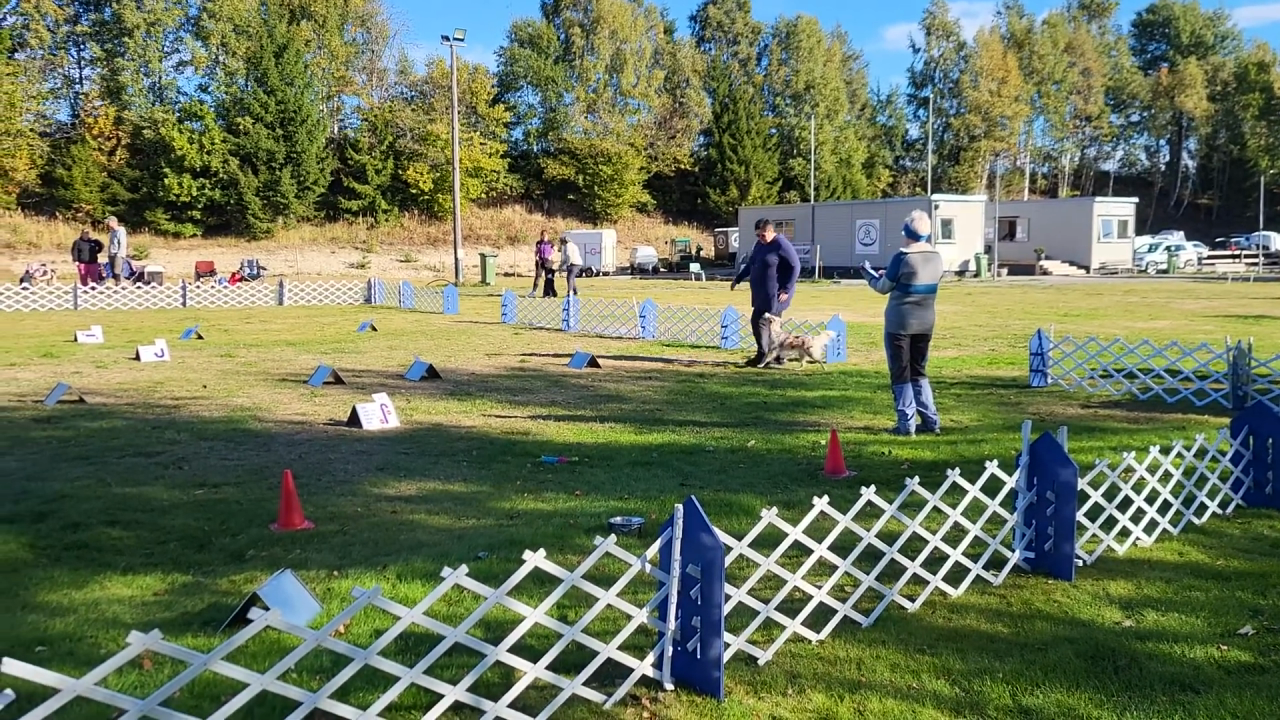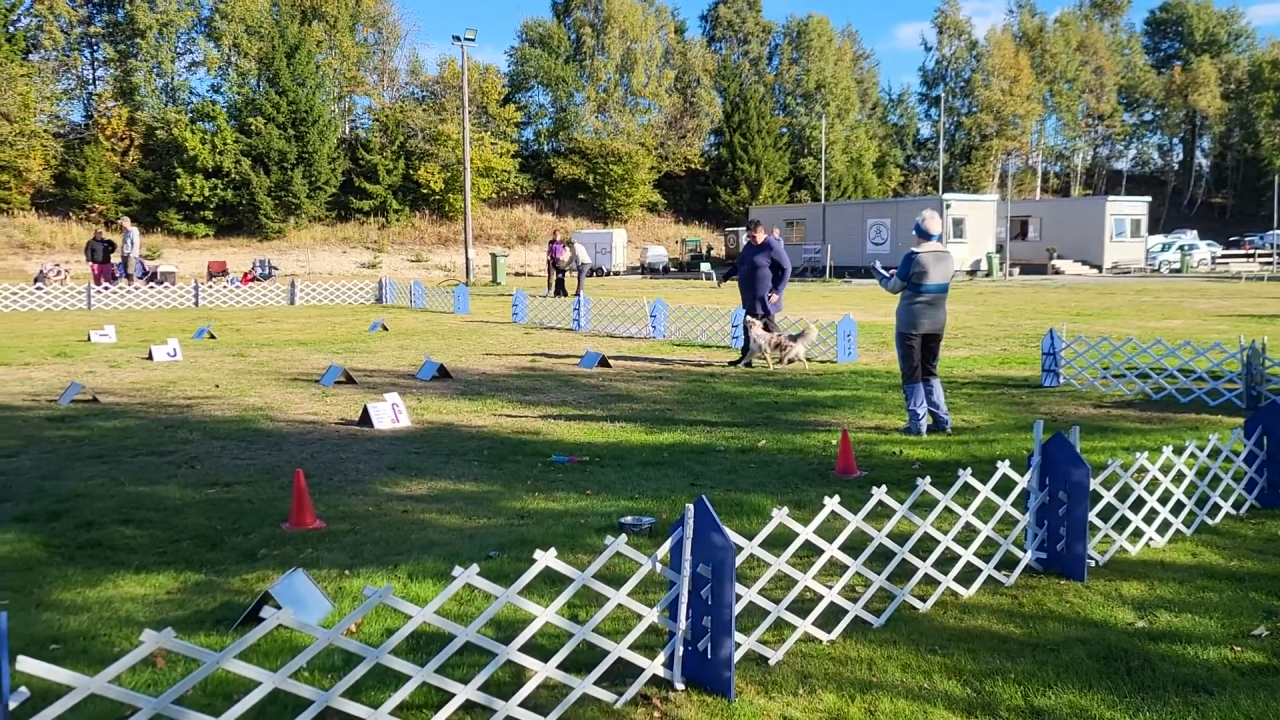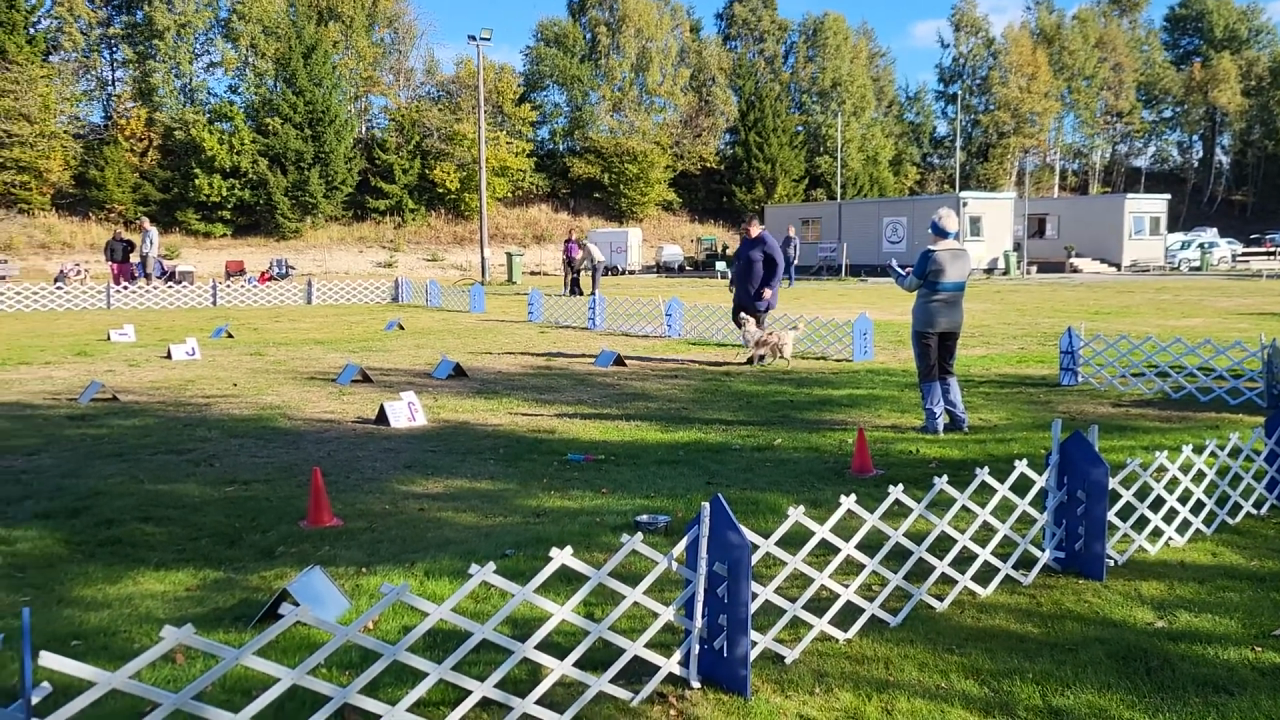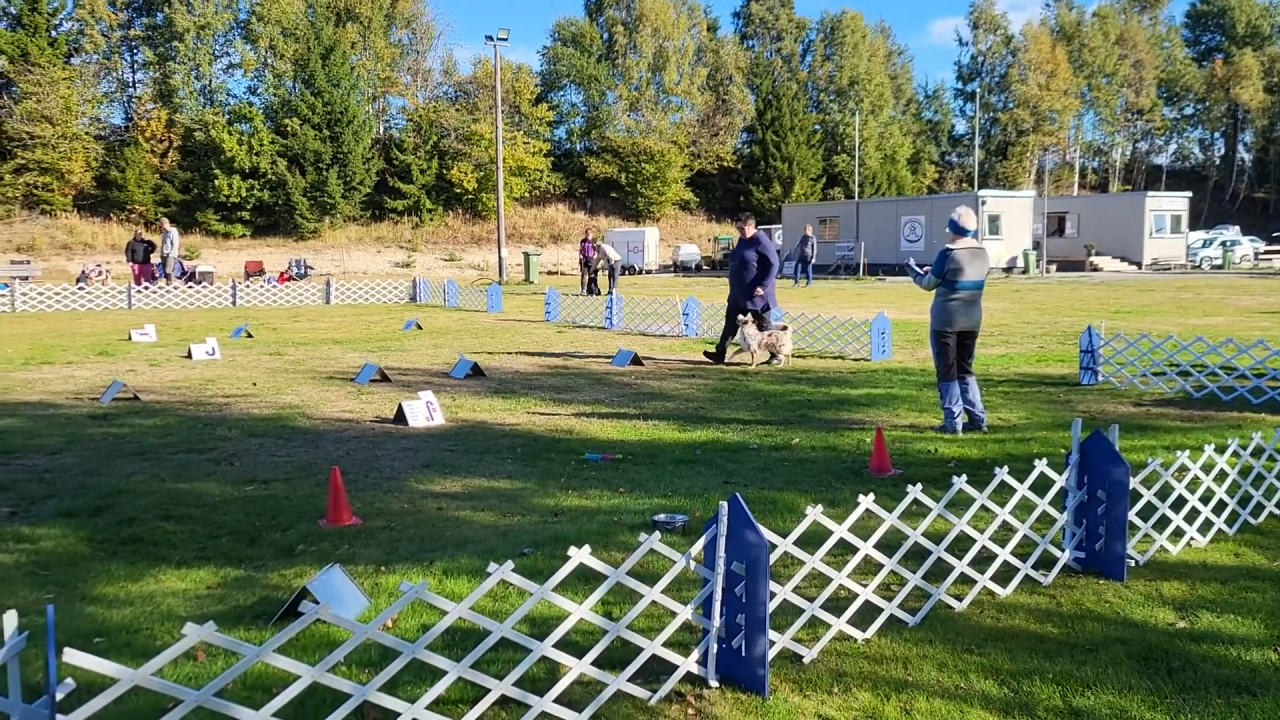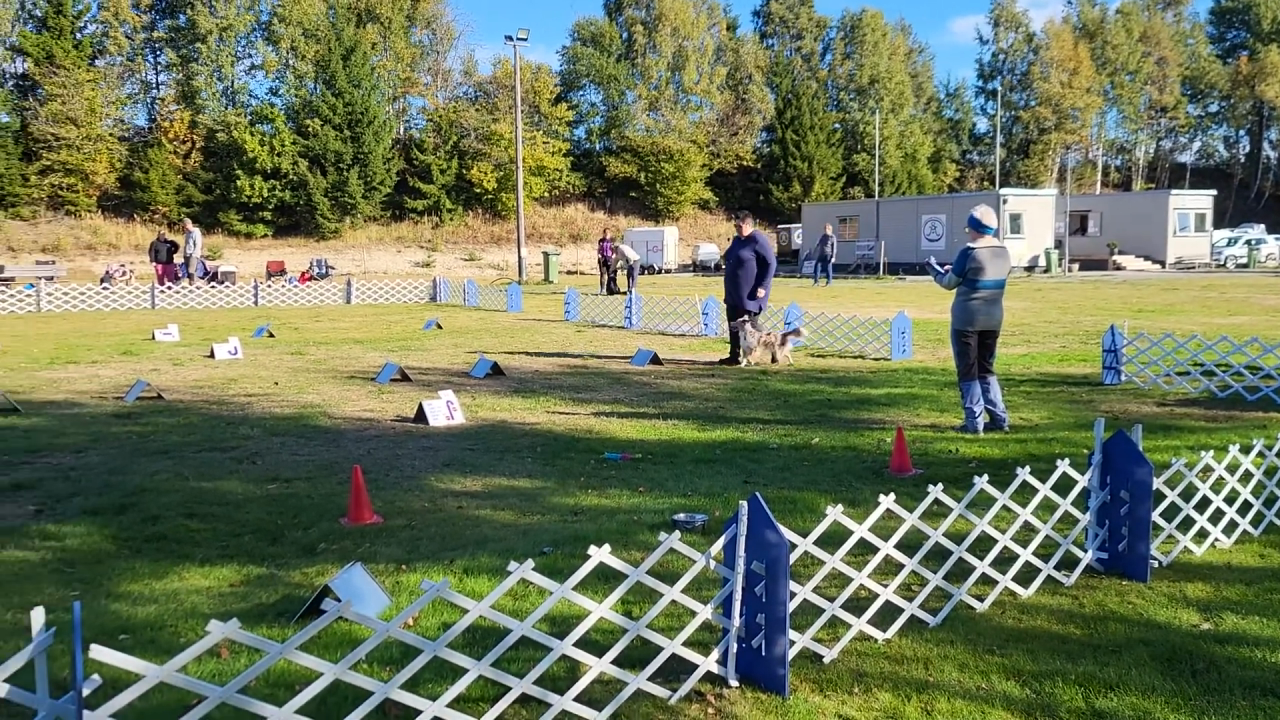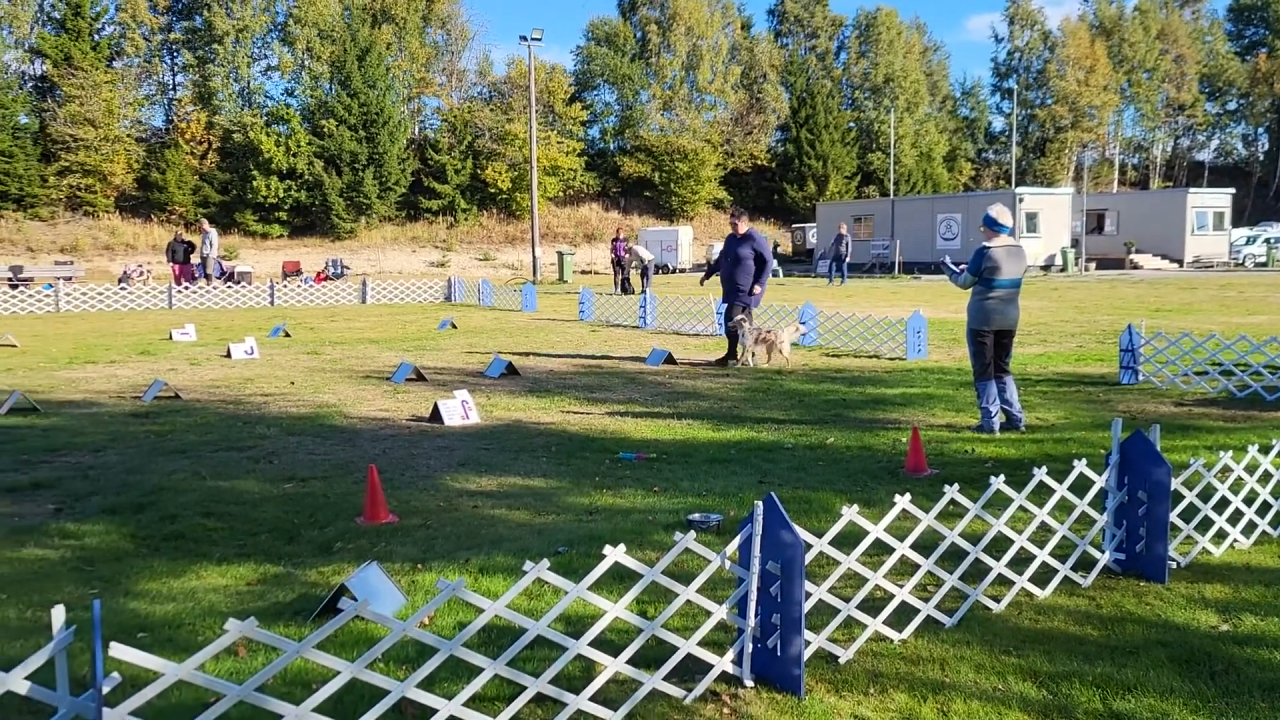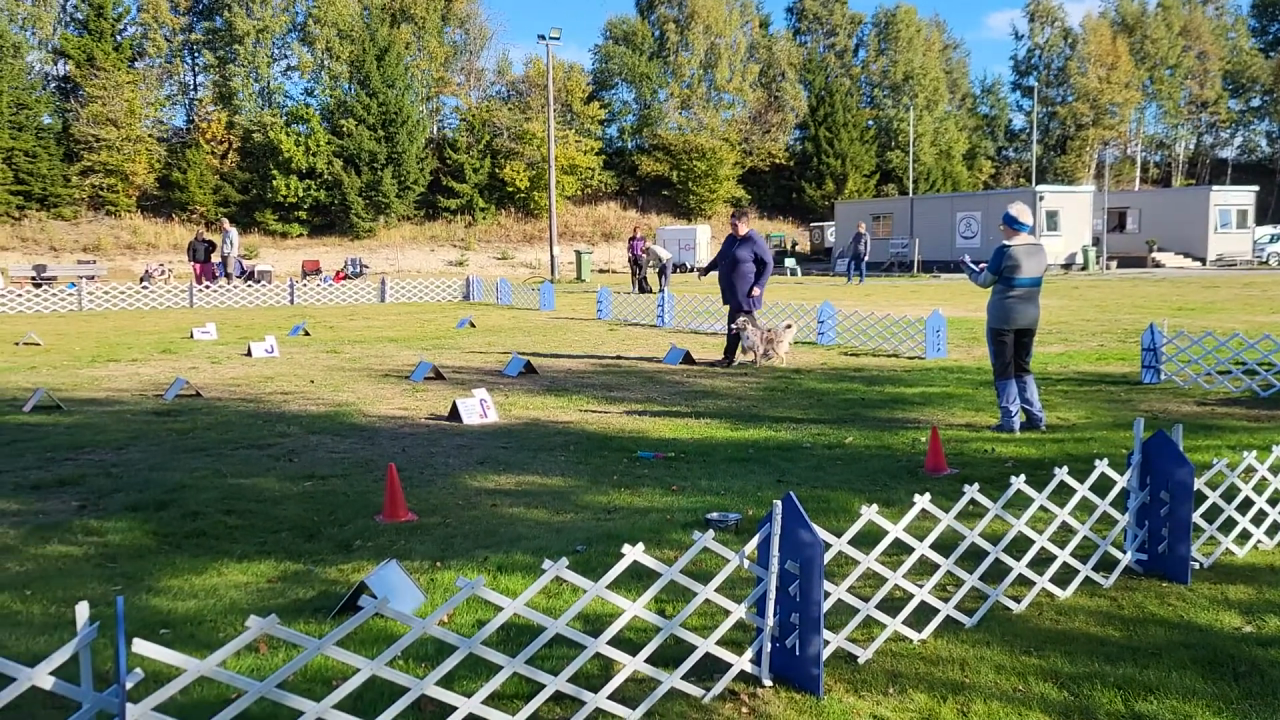
dt=0.2s
person 1, frame 1
left shoulder: (902, 258)
right shoulder: (936, 258)
left elbow: (883, 288)
left wrist: (869, 274)
right wrist: (887, 275)
left hip: (899, 323)
right hip: (925, 323)
left knee: (901, 374)
right knee: (919, 372)
left ankle: (906, 424)
right ankle: (931, 421)
person 1, frame 2
left shoulder: (914, 257)
right shoulder: (948, 258)
left elbow: (894, 287)
left wrist: (880, 273)
right wrist: (899, 276)
left hip: (911, 323)
right hip: (936, 323)
left knee: (912, 374)
right knee: (930, 372)
left ankle: (918, 424)
right ankle: (942, 421)
person 1, frame 3
left shoulder: (930, 255)
right shoulder: (964, 256)
left elbow: (911, 286)
left wrist: (897, 271)
right wrist: (915, 273)
left hip: (927, 321)
right hip: (953, 322)
left knee: (929, 373)
right knee: (947, 371)
left ankle: (934, 423)
right ankle: (959, 420)
person 1, frame 4
left shoulder: (948, 254)
right shoulder: (983, 254)
left elbow: (929, 284)
left wrist: (914, 270)
right wrist: (933, 272)
left hip: (945, 320)
right hip: (972, 320)
left knee: (947, 372)
right knee: (965, 370)
left ankle: (953, 423)
right ankle: (978, 419)
person 1, frame 5
left shoulder: (969, 253)
right shoulder: (1004, 253)
left elbow: (949, 283)
left wrist: (934, 269)
right wrist: (954, 271)
left hip: (966, 319)
right hip: (993, 320)
left knee: (968, 372)
right knee: (986, 370)
left ankle: (974, 423)
right ankle: (999, 419)
person 1, frame 6
left shoulder: (985, 252)
right shoulder: (1020, 252)
left elbow: (965, 283)
left wrist: (950, 270)
right wrist: (969, 270)
left hip: (982, 319)
right hip: (1009, 319)
left knee: (984, 371)
right knee: (1002, 369)
left ankle: (990, 423)
right ankle: (1015, 419)
person 1, frame 7
left shoulder: (1005, 251)
right shoulder: (1040, 251)
left elbow: (985, 282)
left wrist: (969, 267)
right wrist: (990, 269)
left hip: (1002, 318)
right hip: (1029, 318)
left knee: (1004, 371)
right knee: (1023, 369)
left ankle: (1010, 422)
right ankle: (1036, 418)
